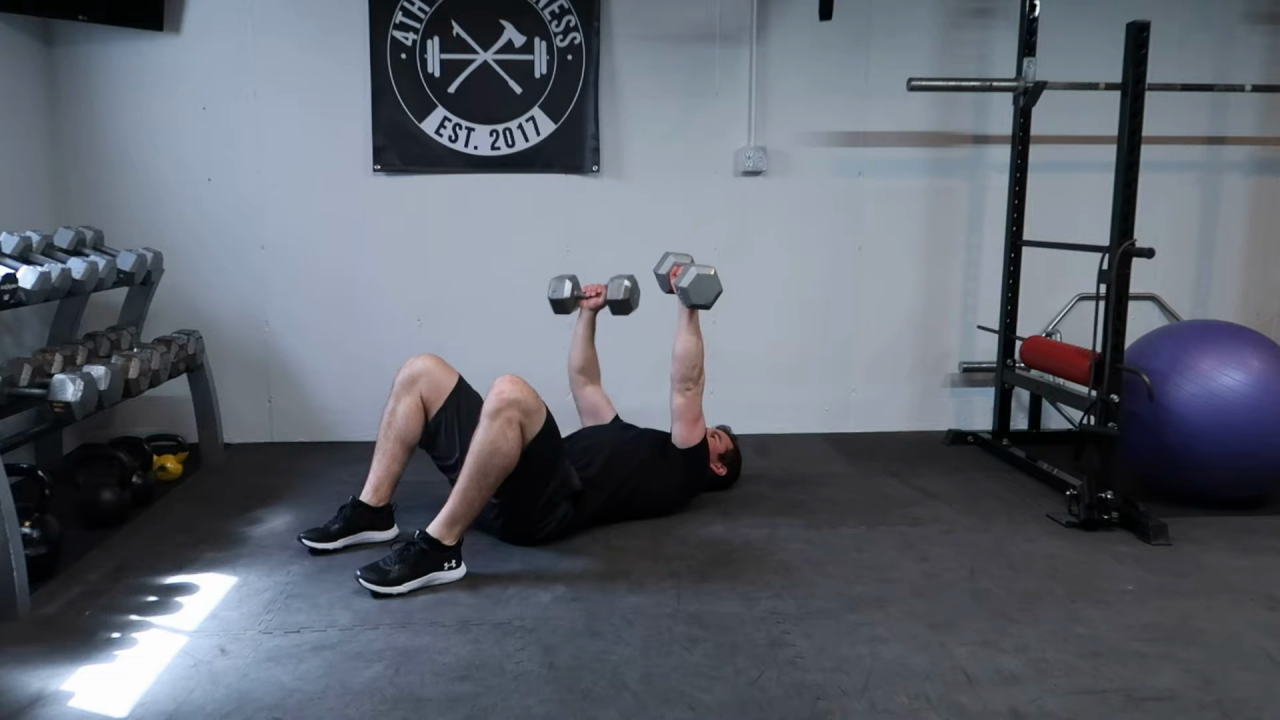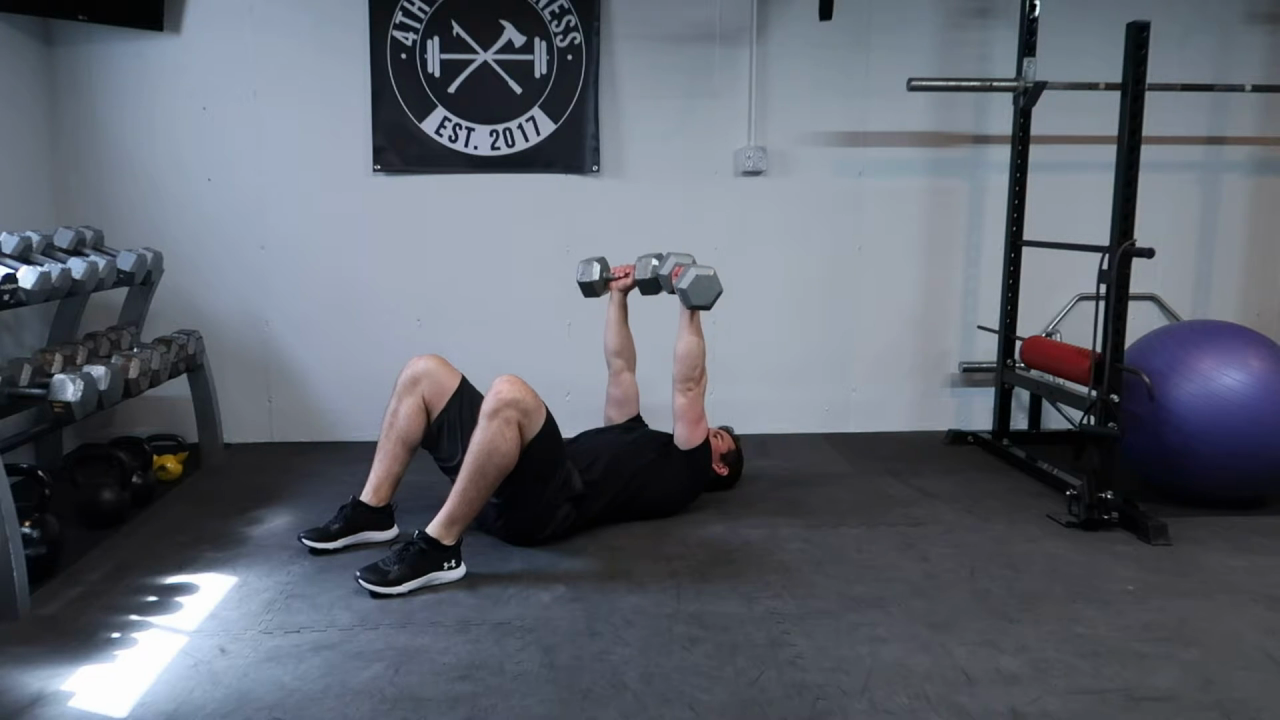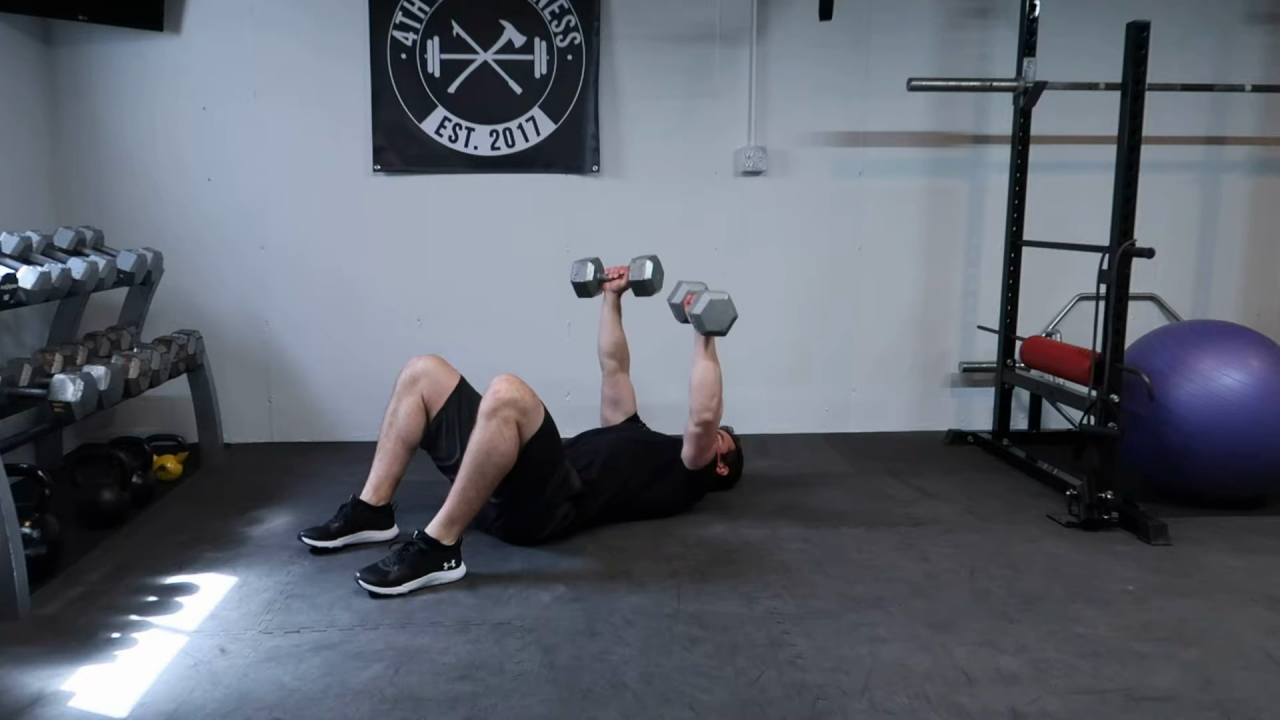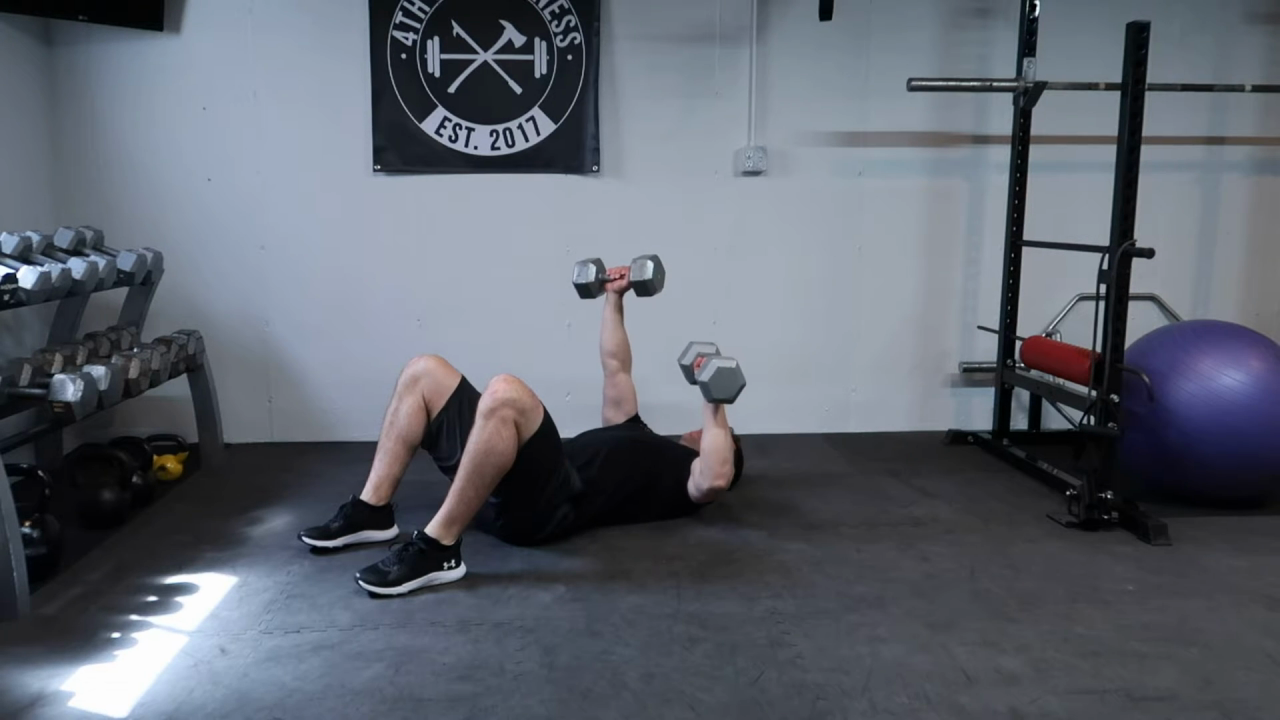
dt=0.5s
person 1, frame 1
left shoulder: (683, 470)
right shoulder: (634, 442)
left elbow: (687, 388)
right elbow: (584, 382)
left wrist: (688, 308)
right wrist: (588, 315)
left hip: (546, 503)
right hip: (501, 489)
left knee: (510, 393)
right knee: (422, 371)
left ankle: (439, 546)
right ankle: (371, 511)
person 1, frame 2
left shoulder: (684, 471)
right shoulder: (639, 440)
left elbow: (688, 389)
right elbow: (621, 369)
left wrist: (690, 309)
right wrist: (618, 298)
left hip: (545, 503)
right hip: (502, 488)
left knee: (508, 393)
right knee: (424, 372)
left ankle: (438, 546)
right ankle: (371, 511)
person 1, frame 3
left shoulder: (687, 473)
right shoulder: (639, 438)
left elbow: (704, 417)
right elbow: (614, 370)
left wrist: (704, 338)
right wrist: (612, 299)
left hip: (546, 503)
right hip: (502, 489)
left knee: (506, 392)
right knee: (424, 371)
left ankle: (438, 546)
right ankle: (371, 510)
person 1, frame 4
left shoulder: (687, 474)
right shoulder: (640, 439)
left elbow: (717, 480)
right elbow: (616, 369)
left wrist: (715, 405)
right wrist: (614, 299)
left hip: (545, 502)
right hip: (502, 488)
left knee: (505, 392)
right knee: (425, 371)
left ankle: (437, 546)
right ankle: (371, 510)
